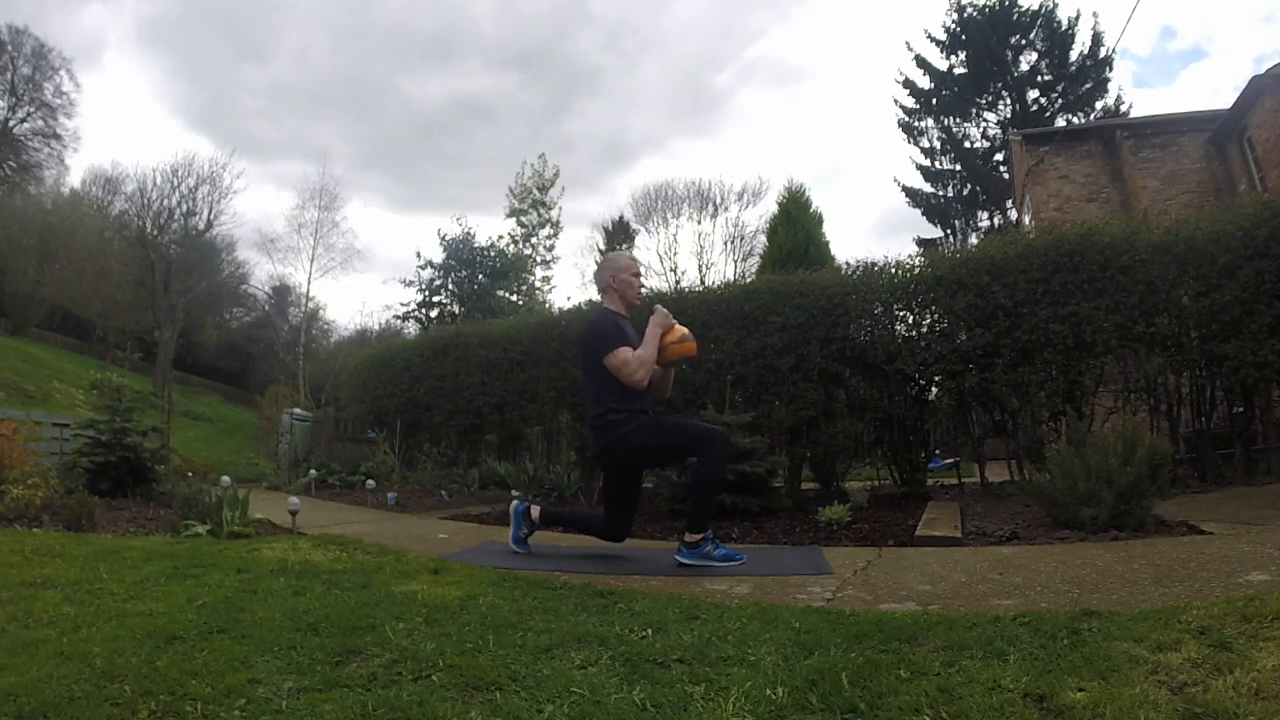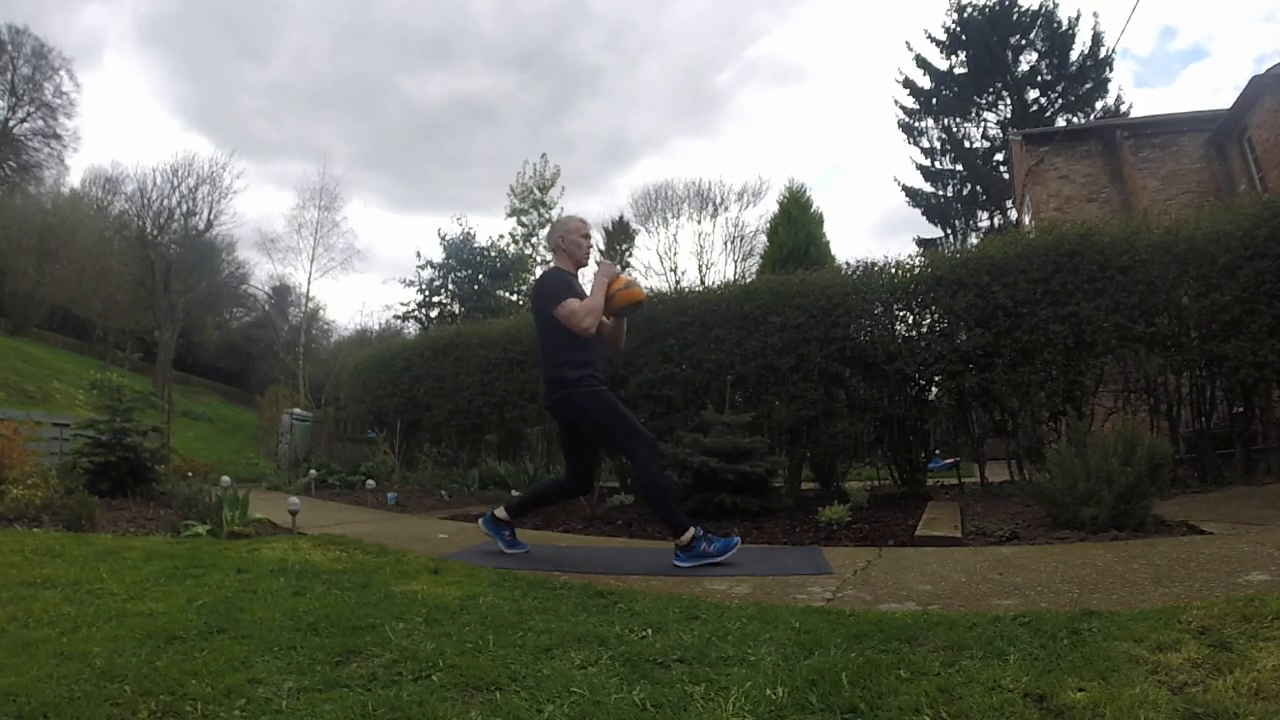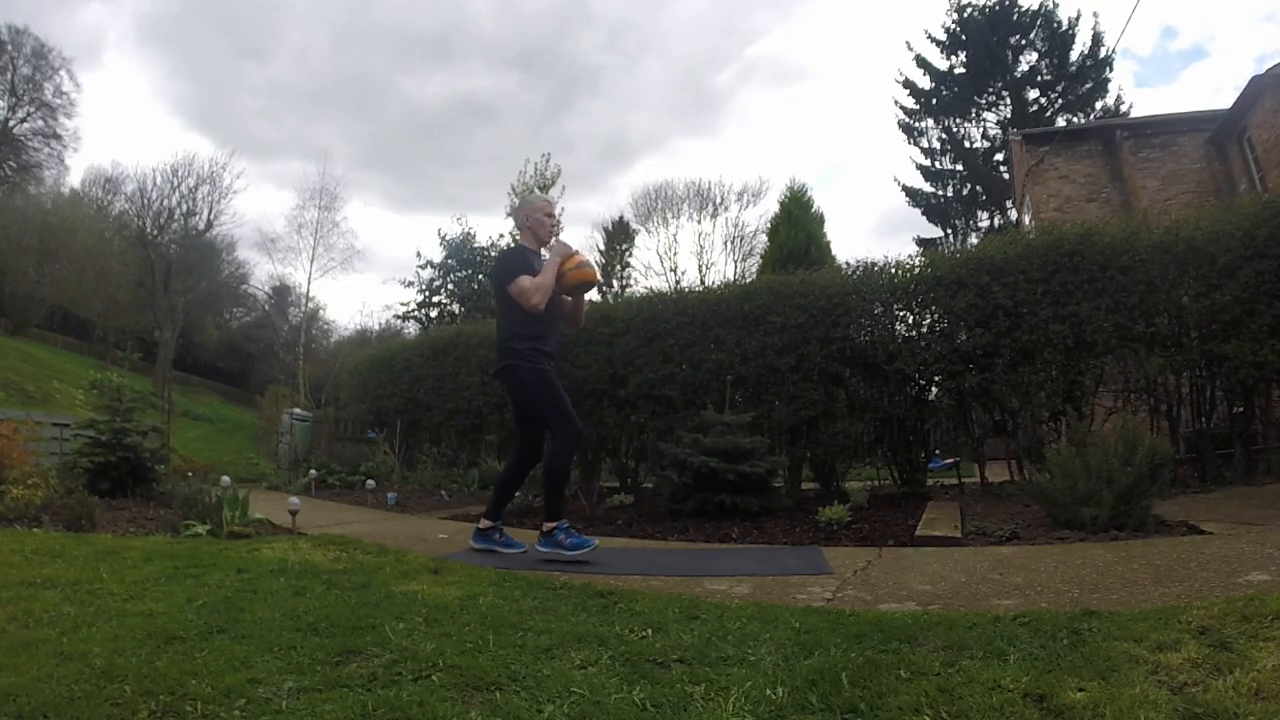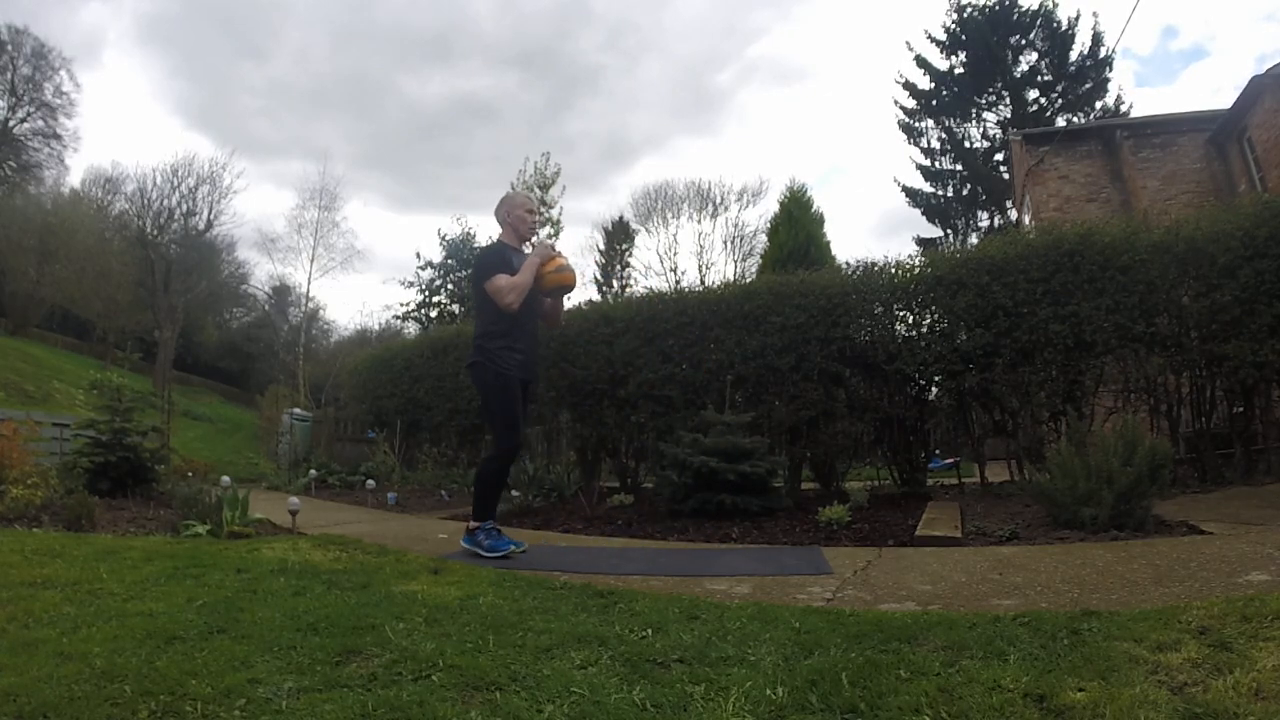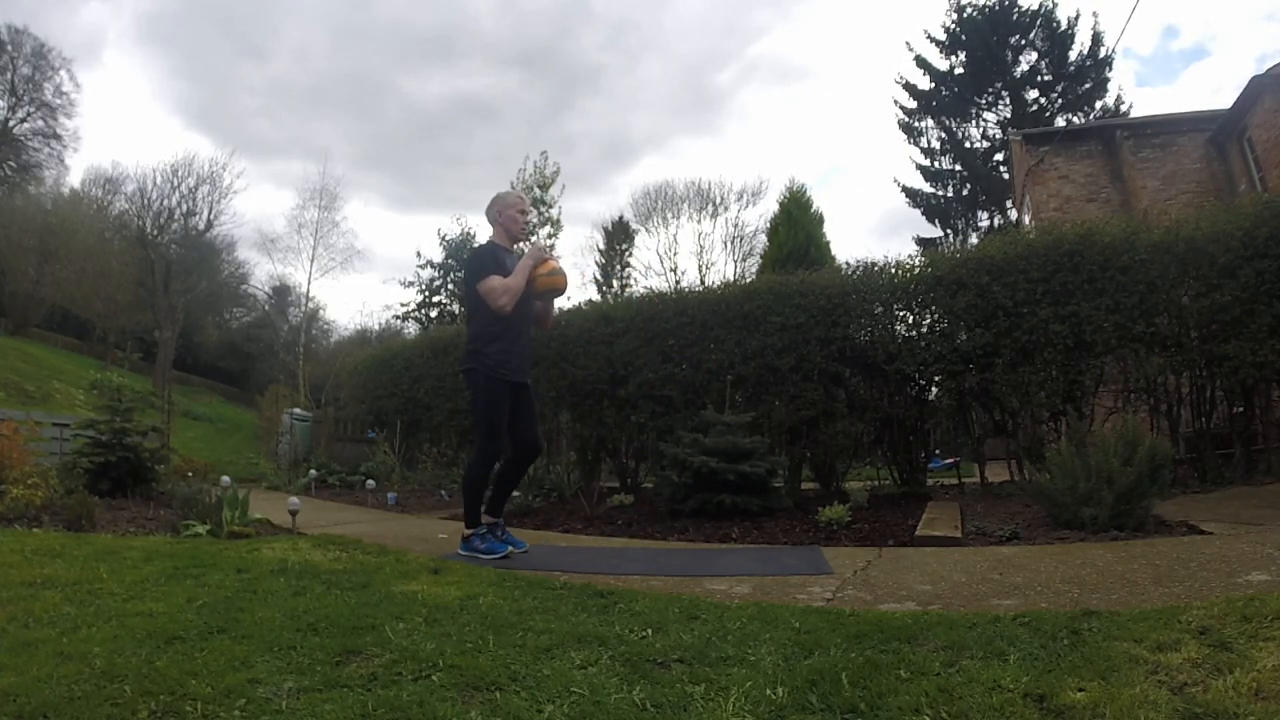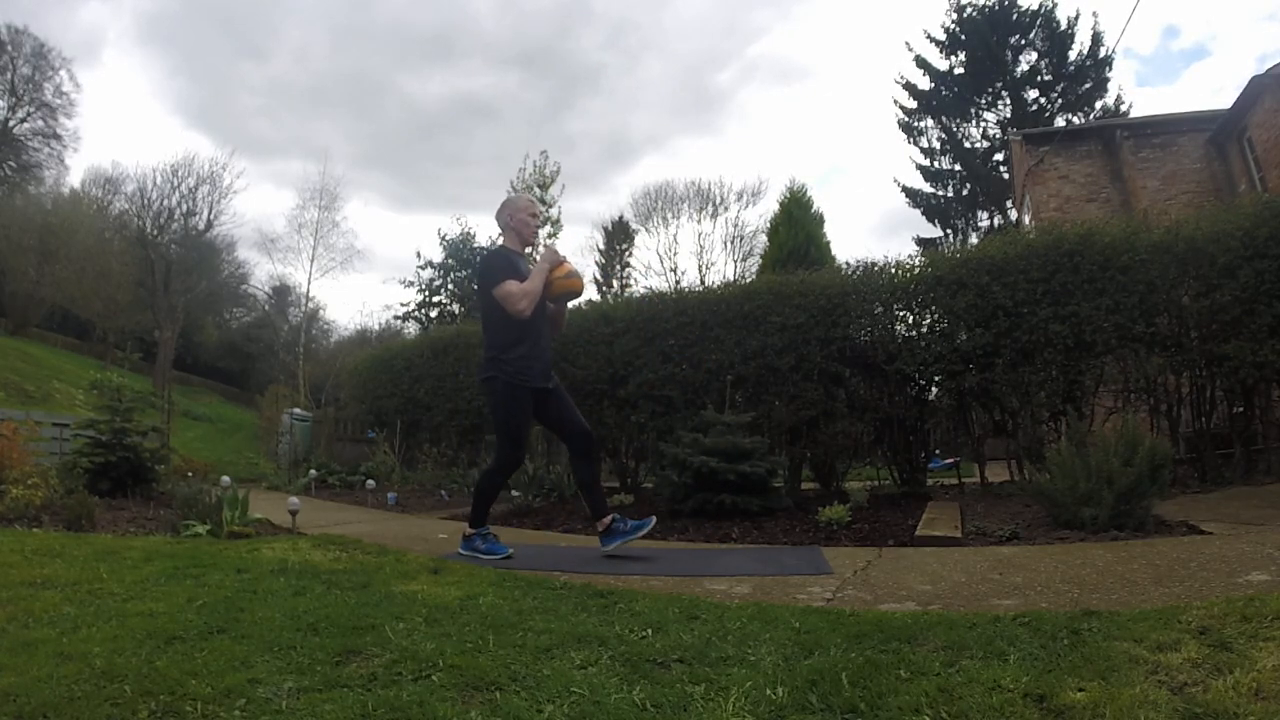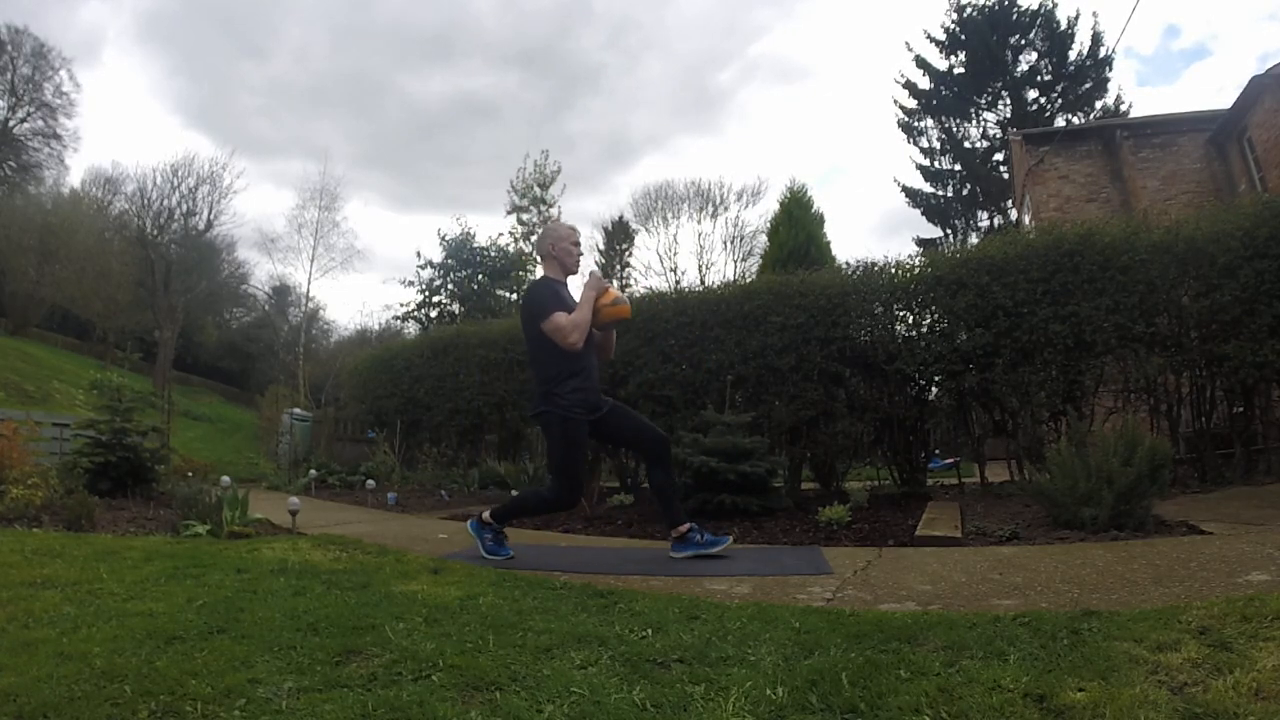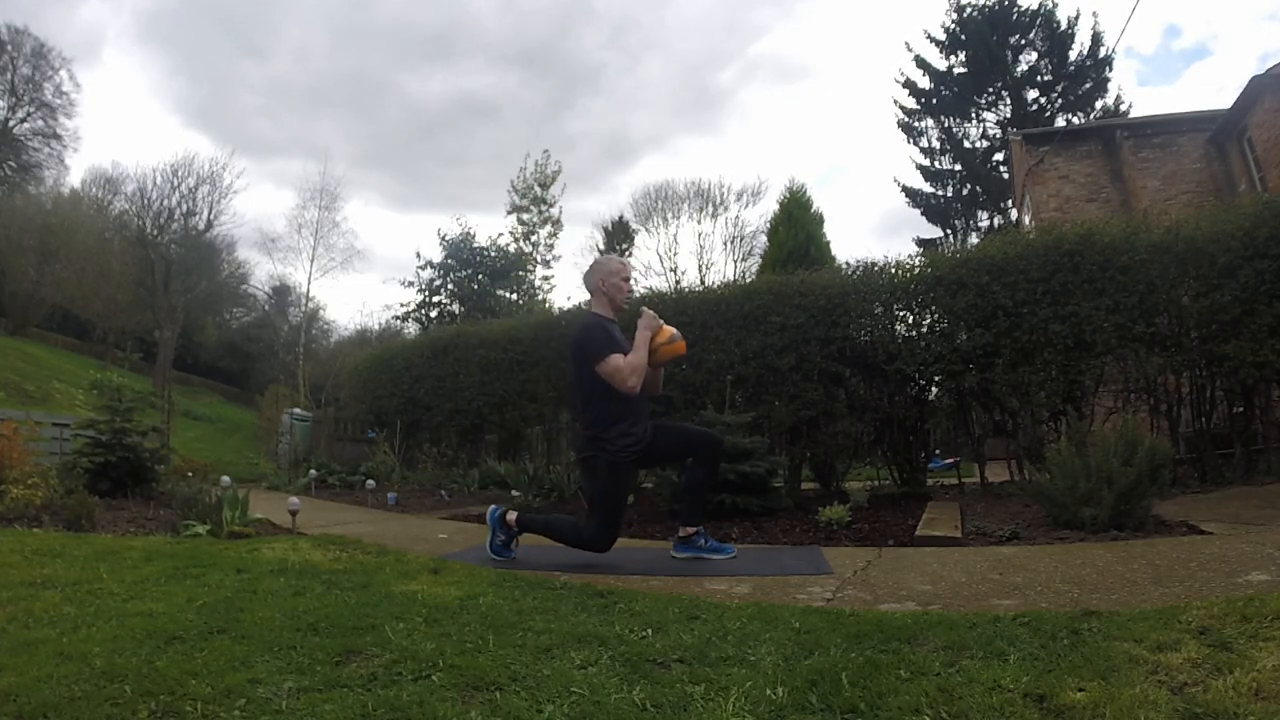
dt=0.3s
person 1, frame 1
left shoulder: (625, 329)
right shoulder: (602, 326)
left elbow: (660, 390)
right elbow: (637, 376)
right wrist: (655, 329)
left hip: (624, 435)
right hip: (621, 432)
left knee: (614, 529)
right knee: (714, 441)
left ankle: (529, 515)
right ankle: (695, 542)
person 1, frame 2
left shoulder: (573, 287)
right shoulder: (551, 283)
left elbow: (614, 342)
right elbow: (587, 323)
right wrist: (602, 279)
left hip: (579, 391)
right hip: (574, 390)
left knee: (579, 481)
right knee: (642, 448)
left ankle: (501, 517)
right ankle: (688, 541)
person 1, frame 3
left shoulder: (545, 266)
right shoulder: (511, 259)
left elbow: (574, 319)
right elbow: (535, 300)
right wrist: (555, 259)
left hip: (536, 366)
right hip: (523, 363)
left knee: (529, 451)
right knee: (568, 434)
left ankle: (487, 528)
right ankle: (552, 526)
person 1, frame 4
left shoulder: (526, 263)
right shoulder: (491, 256)
left elbow: (552, 318)
right elbow: (509, 299)
right wrist: (535, 260)
left hip: (519, 367)
right hip: (495, 363)
left knee: (507, 446)
right knee: (507, 444)
left ankle: (486, 524)
right ankle: (477, 527)
person 1, frame 5
left shoulder: (518, 263)
right shoulder: (483, 257)
left elbow: (542, 321)
right elbow: (502, 301)
right wrist: (528, 262)
left hip: (516, 371)
right hip: (489, 369)
left knee: (528, 447)
right knee: (490, 449)
left ankle: (490, 521)
right ankle: (472, 534)
person 1, frame 6
left shoulder: (529, 266)
right shoulder: (495, 262)
left elbow: (553, 325)
right elbow: (520, 305)
right wrist: (544, 265)
left hip: (540, 377)
right hip: (510, 377)
left knee: (582, 439)
right knee: (510, 457)
left ankle: (606, 525)
right ankle: (474, 533)
person 1, frame 7
left shoulder: (564, 296)
right shoulder: (539, 294)
left elbow: (606, 351)
right elbow: (573, 340)
right wrist: (591, 293)
left hip: (593, 403)
right hip: (563, 408)
left knee: (657, 445)
right knee: (567, 493)
left ankle: (683, 534)
right ankle: (489, 522)
person 1, frame 8
left shoulder: (614, 331)
right shoulder: (590, 332)
left elbow: (651, 388)
right elbow: (629, 383)
right wrist: (644, 333)
left hip: (639, 434)
right hip: (611, 447)
left knee: (709, 445)
right knee: (601, 537)
left ankle: (688, 535)
right ankle: (508, 521)
